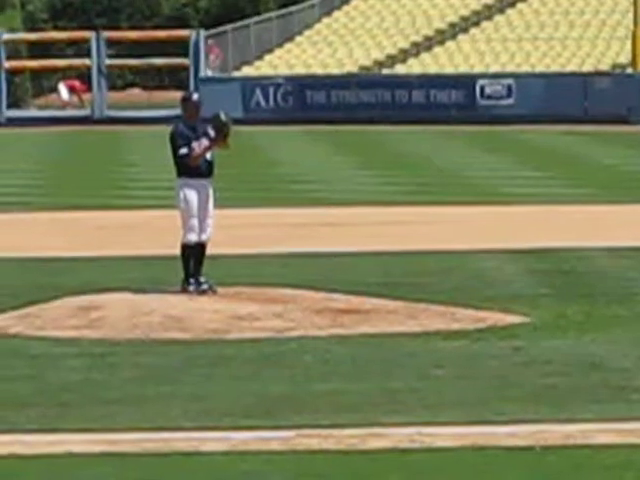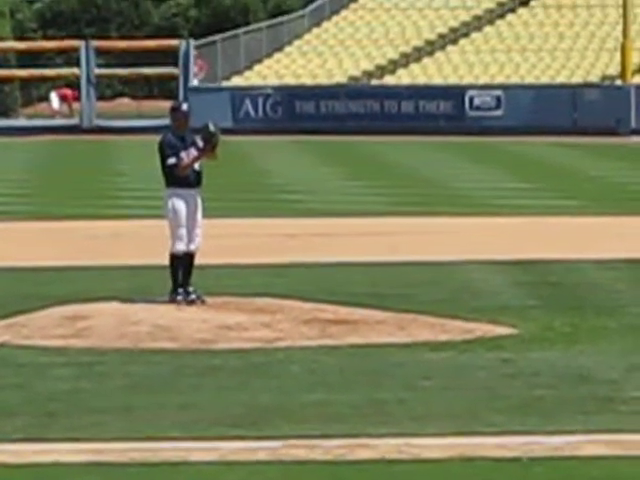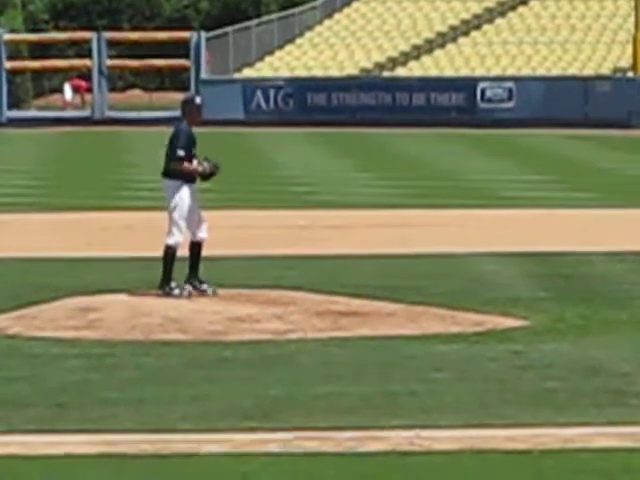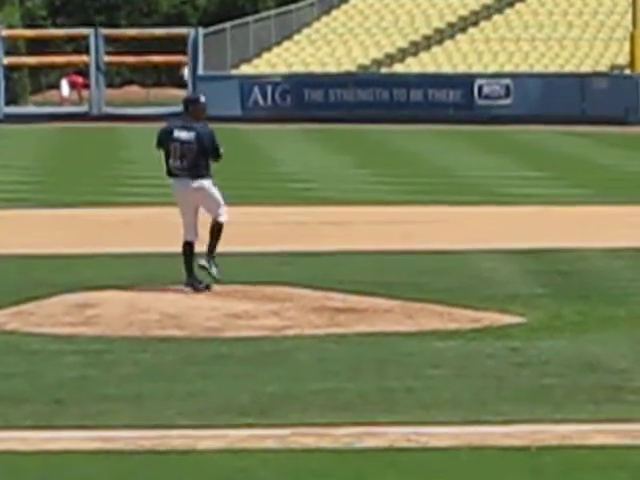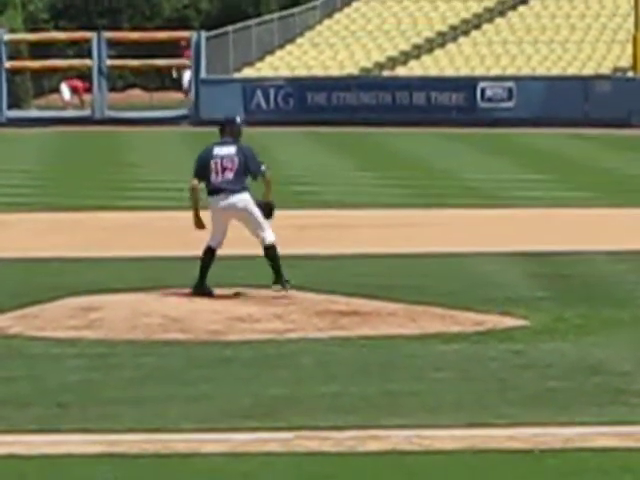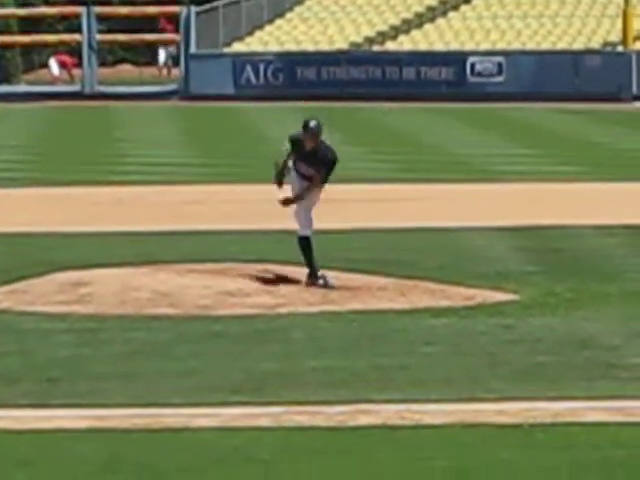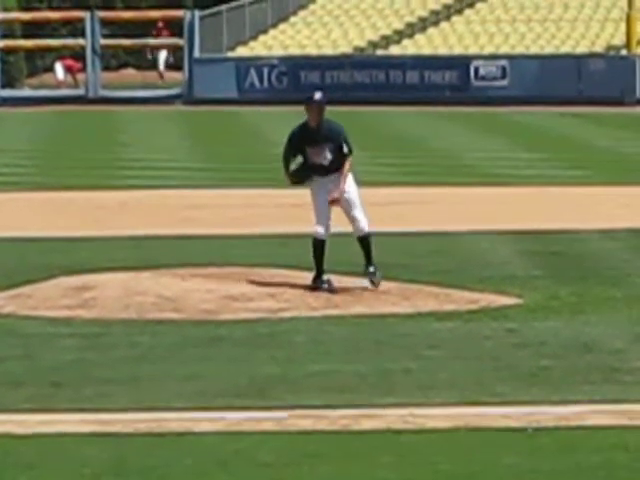
dt=0.7s
person 1, frame 1
left shoulder: (203, 126)
right shoulder: (179, 131)
left elbow: (223, 144)
right elbow: (191, 160)
left wrist: (222, 134)
right wrist: (210, 145)
left hip: (206, 183)
right hip: (189, 184)
left knee: (204, 233)
right knee: (191, 233)
left ankle: (198, 277)
right ankle: (187, 280)
person 1, frame 2
left shoulder: (192, 137)
right shoulder: (167, 141)
left elbow: (212, 155)
right elbow: (179, 170)
left wrist: (209, 146)
right wrist: (198, 155)
left hip: (194, 193)
right hip: (177, 194)
left knee: (193, 242)
right knee: (179, 244)
left ankle: (186, 286)
right ankle: (175, 289)
person 1, frame 3
left shoulder: (182, 130)
right shoulder: (184, 132)
right elbow: (176, 164)
left wrist: (196, 166)
right wrist: (197, 170)
left hip: (184, 186)
right hip: (179, 186)
left knee: (199, 231)
right knee: (176, 234)
left ankle: (193, 278)
right ankle: (166, 283)
person 1, frame 4
left shoulder: (168, 129)
right shoulder: (205, 131)
left elbow: (160, 146)
right elbow: (216, 158)
left hip: (178, 185)
right hip: (200, 183)
left knee: (190, 232)
right knee: (220, 214)
left ankle: (191, 278)
right ankle: (209, 258)
person 1, frame 5
left shoulder: (207, 152)
right shoulder: (243, 150)
left elbow: (194, 185)
right elbow: (264, 176)
left wrist: (196, 215)
right wrist: (267, 198)
left hip: (216, 202)
right hip: (240, 199)
left knee: (215, 242)
right knee: (266, 235)
left ankle: (200, 284)
right ankle: (279, 278)
person 1, frame 6
left shoulder: (327, 155)
right shoulder: (296, 140)
left elbow: (318, 183)
left wrist: (295, 198)
right wrist: (285, 163)
left hip: (314, 185)
right hip: (298, 178)
left knee: (302, 212)
right knee: (304, 226)
right ankle: (313, 273)
person 1, frame 7
left shoulder: (336, 130)
right shoulder: (298, 134)
left elbow: (347, 160)
right elbow: (288, 154)
left wrist: (341, 189)
right wrist: (288, 171)
left hip: (342, 178)
right hip: (319, 181)
left knee: (361, 223)
right knee: (322, 228)
left ankle: (370, 266)
right ankle: (319, 277)
